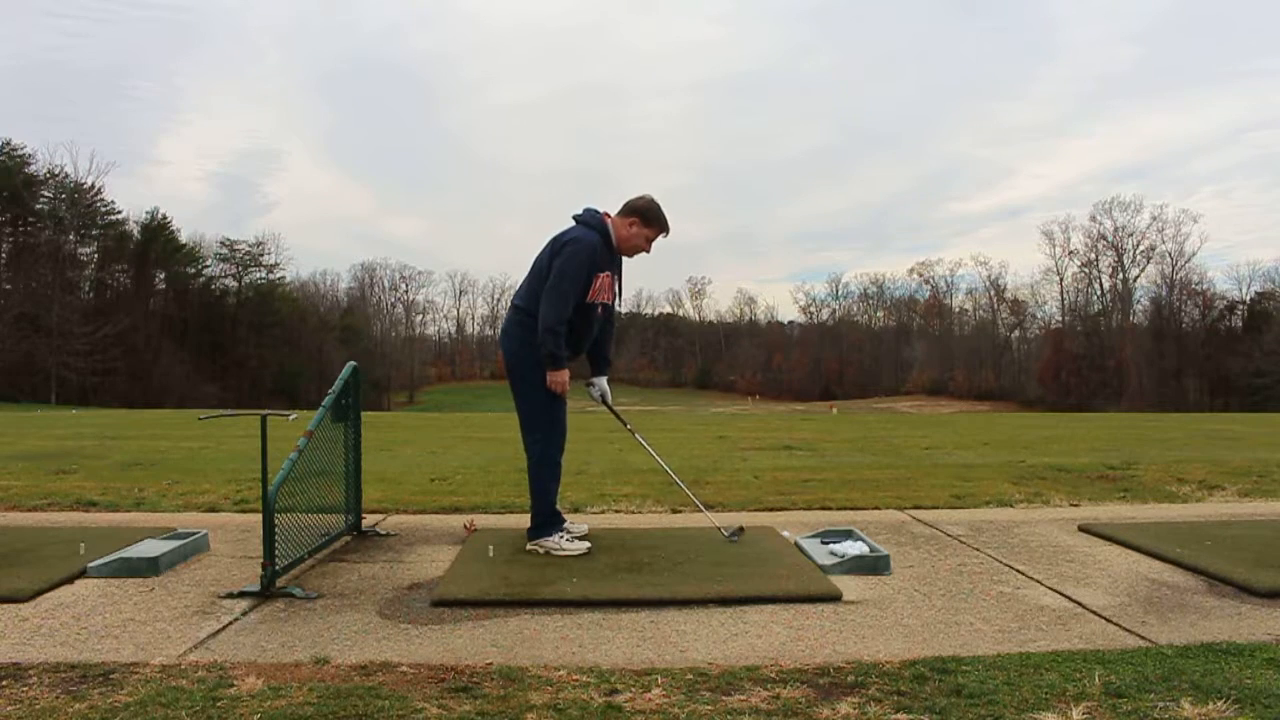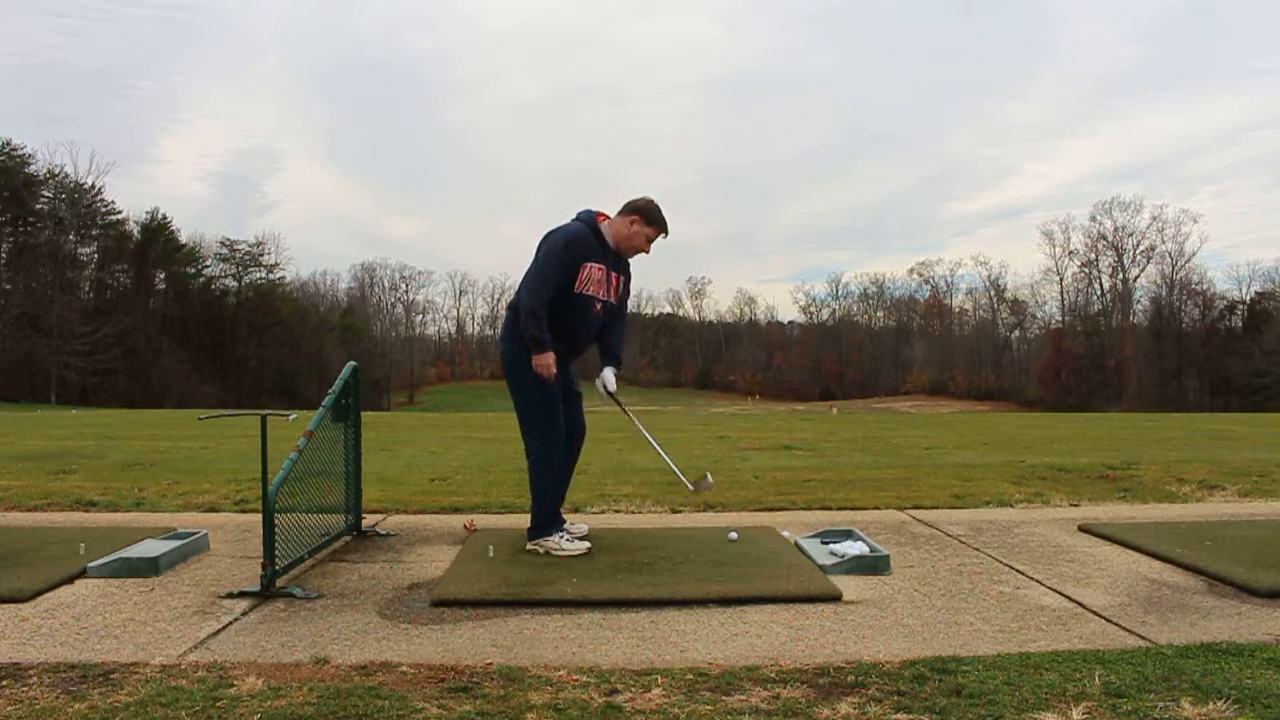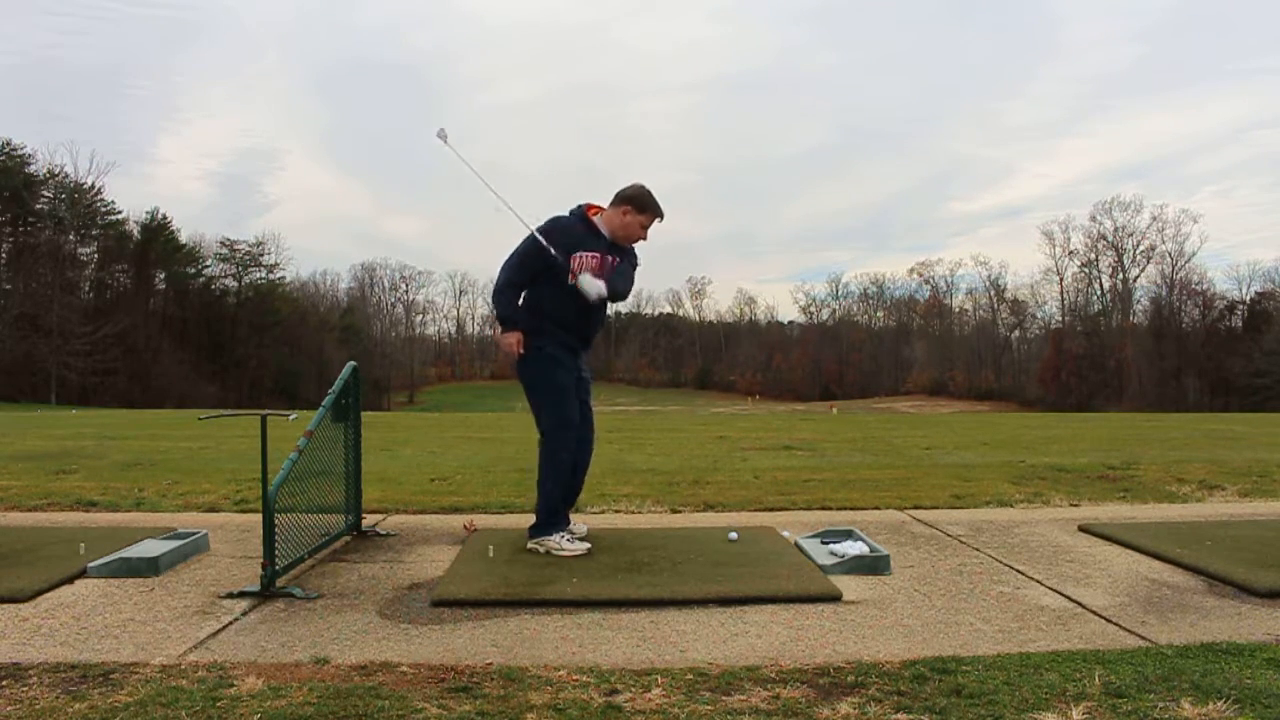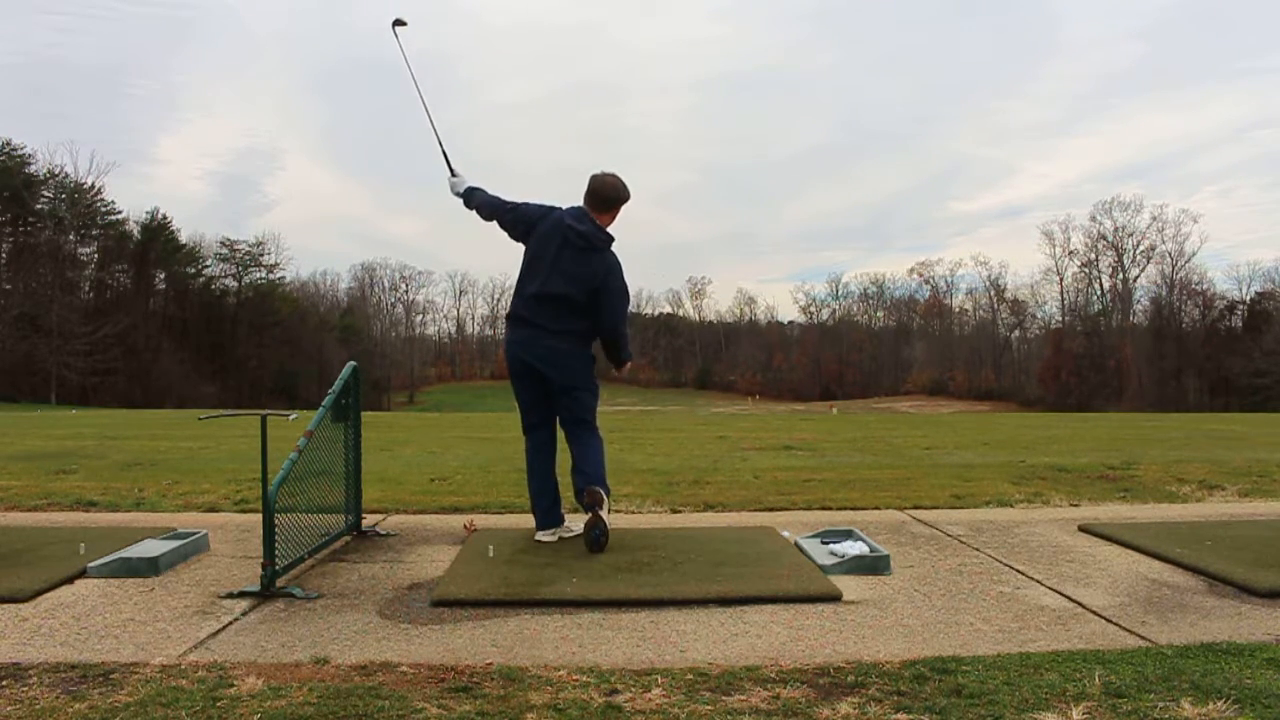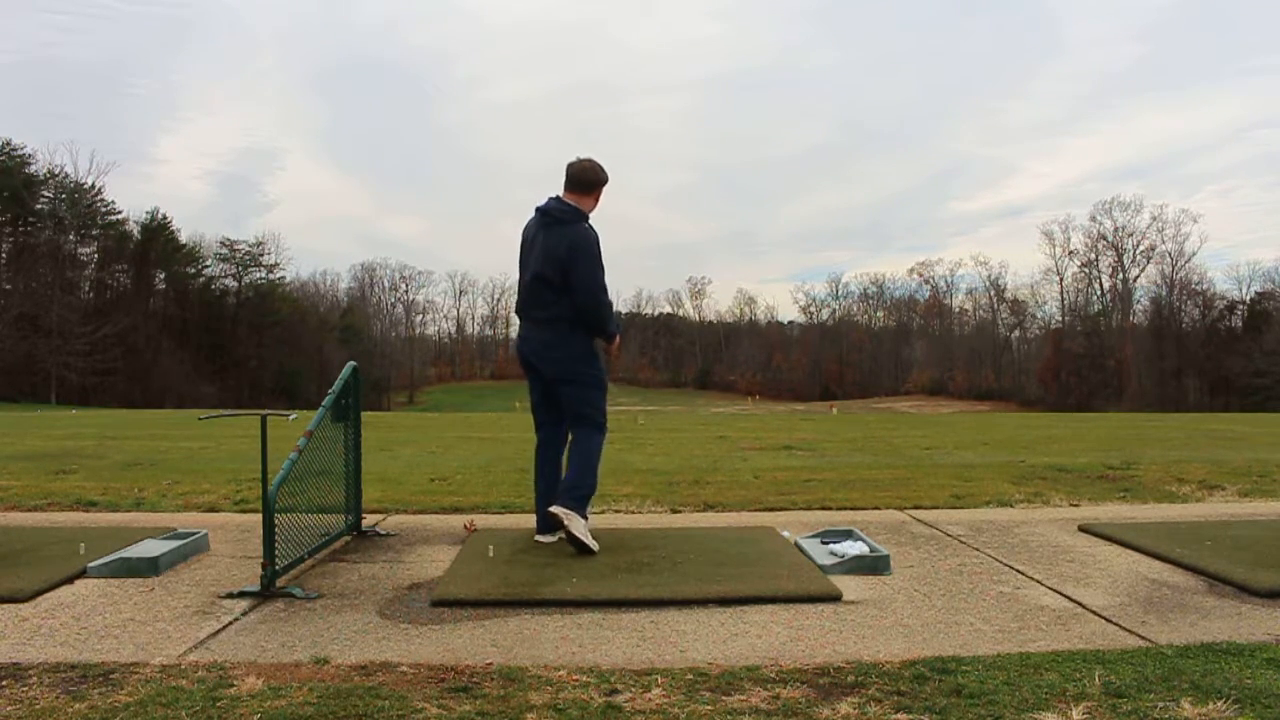
dt=1s
person 1, frame 1
left shoulder: (609, 254)
right shoulder: (582, 245)
left elbow: (603, 318)
right elbow: (553, 305)
left wrist: (600, 372)
right wrist: (557, 363)
left hip: (545, 349)
right hip: (529, 344)
left knee: (553, 435)
right knee: (546, 436)
left ankle: (549, 519)
right ankle: (542, 531)
person 1, frame 2
left shoulder: (619, 265)
right shoulder: (571, 239)
left elbow: (616, 317)
right elbow: (535, 292)
left wrist: (610, 365)
right wrist: (540, 347)
left hip: (559, 355)
right hip: (529, 350)
left knee: (571, 433)
right knee: (546, 436)
left ankle: (550, 516)
right ankle: (543, 530)
person 1, frame 3
left shoulder: (623, 254)
right shoulder: (560, 231)
left elbow: (620, 287)
right elbow: (513, 271)
left wrist: (602, 287)
right wrist: (509, 324)
left hip: (574, 353)
right hip: (542, 349)
left knee: (580, 436)
right knee: (561, 434)
left ankle: (556, 517)
right ankle: (546, 529)
person 1, frame 4
left shoulder: (545, 221)
right shoulder: (605, 263)
left elbow: (498, 208)
right elbow: (612, 324)
left wrist: (466, 190)
right wrist: (621, 360)
left hip: (521, 344)
right hip: (566, 354)
left knee: (538, 433)
right knee: (583, 430)
left ankle: (547, 521)
right ankle: (594, 491)
person 1, frame 5
left shoulder: (535, 225)
right shoulder: (580, 235)
right elbow: (592, 298)
right wrist: (611, 333)
left hip: (531, 339)
right hip: (568, 344)
left knee: (549, 430)
right knee: (588, 426)
left ankle: (548, 520)
right ankle: (570, 505)
